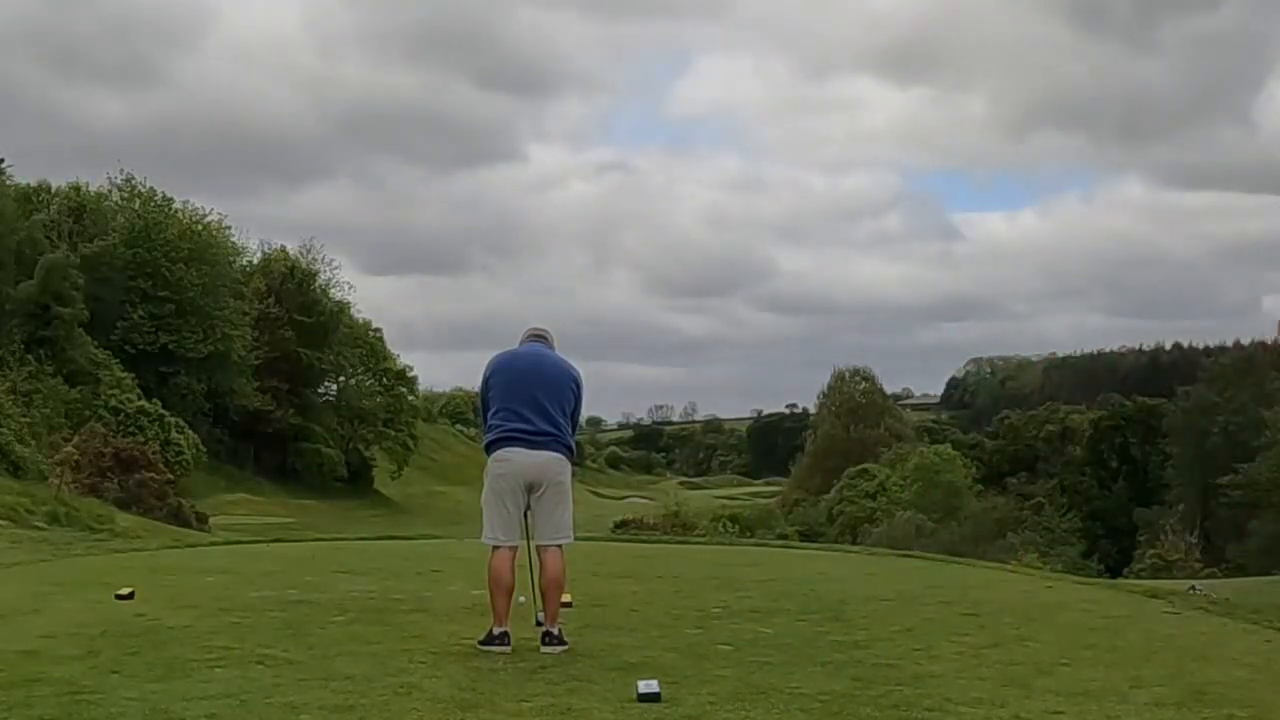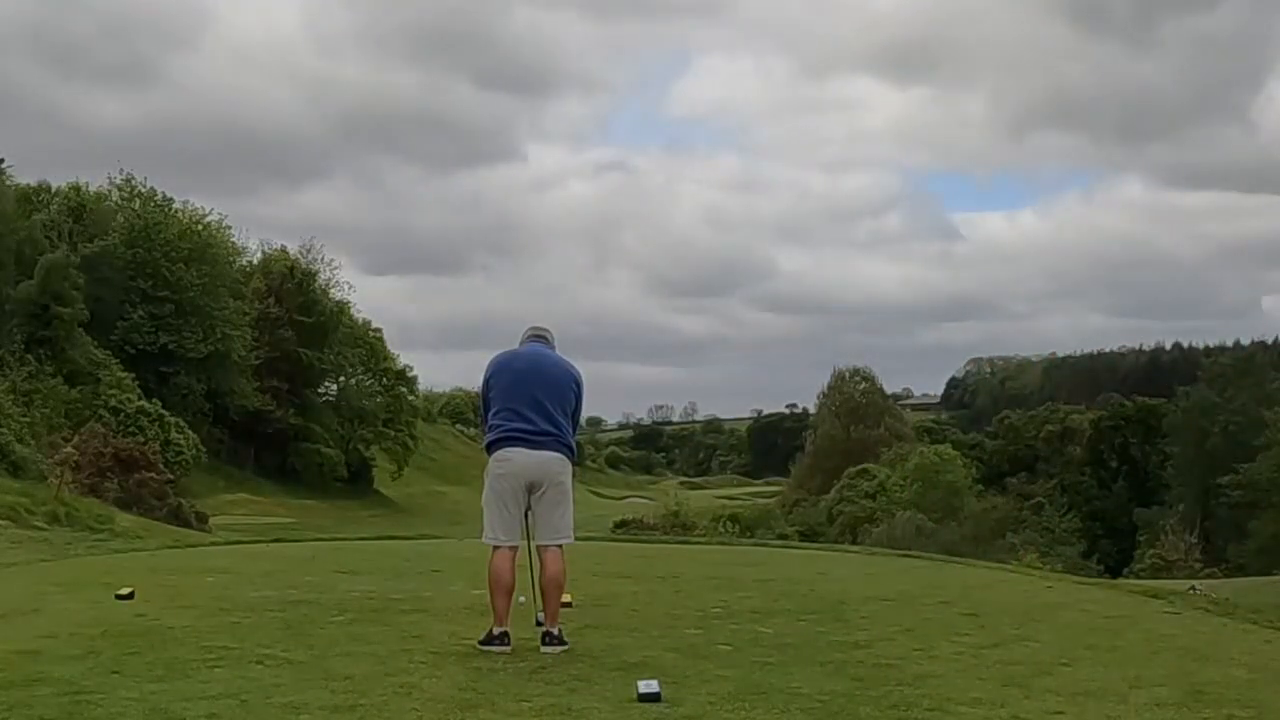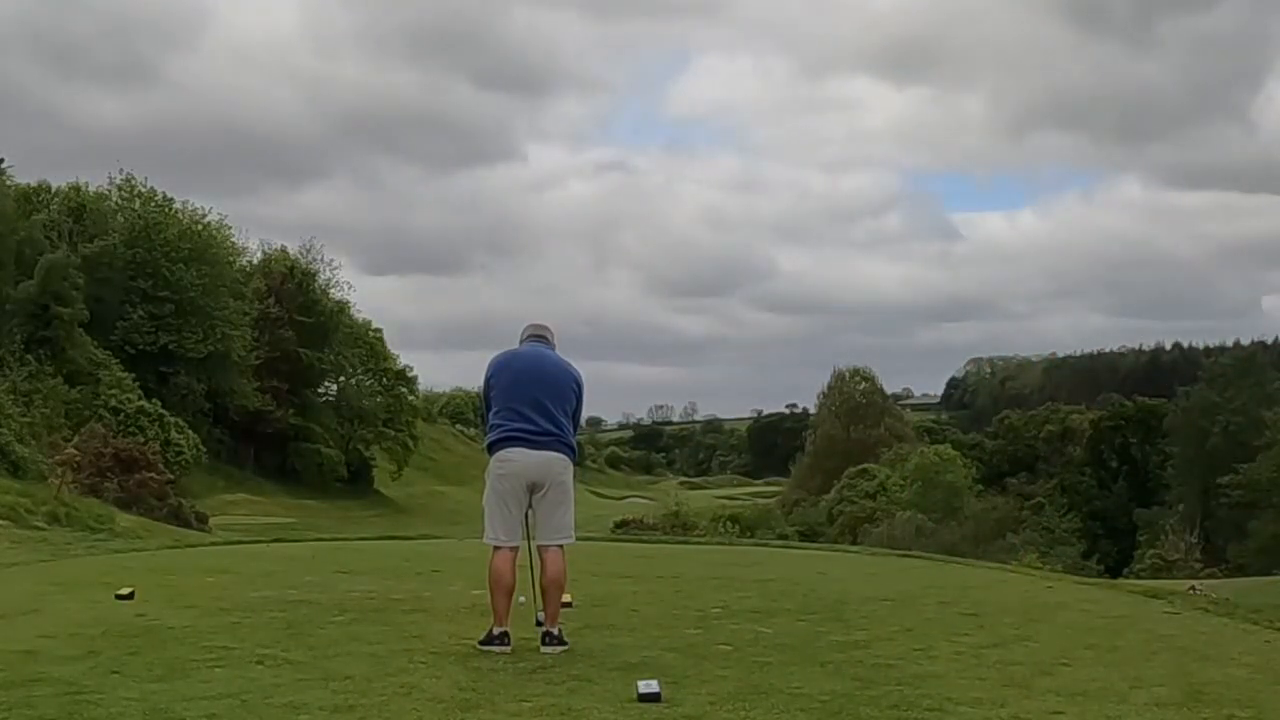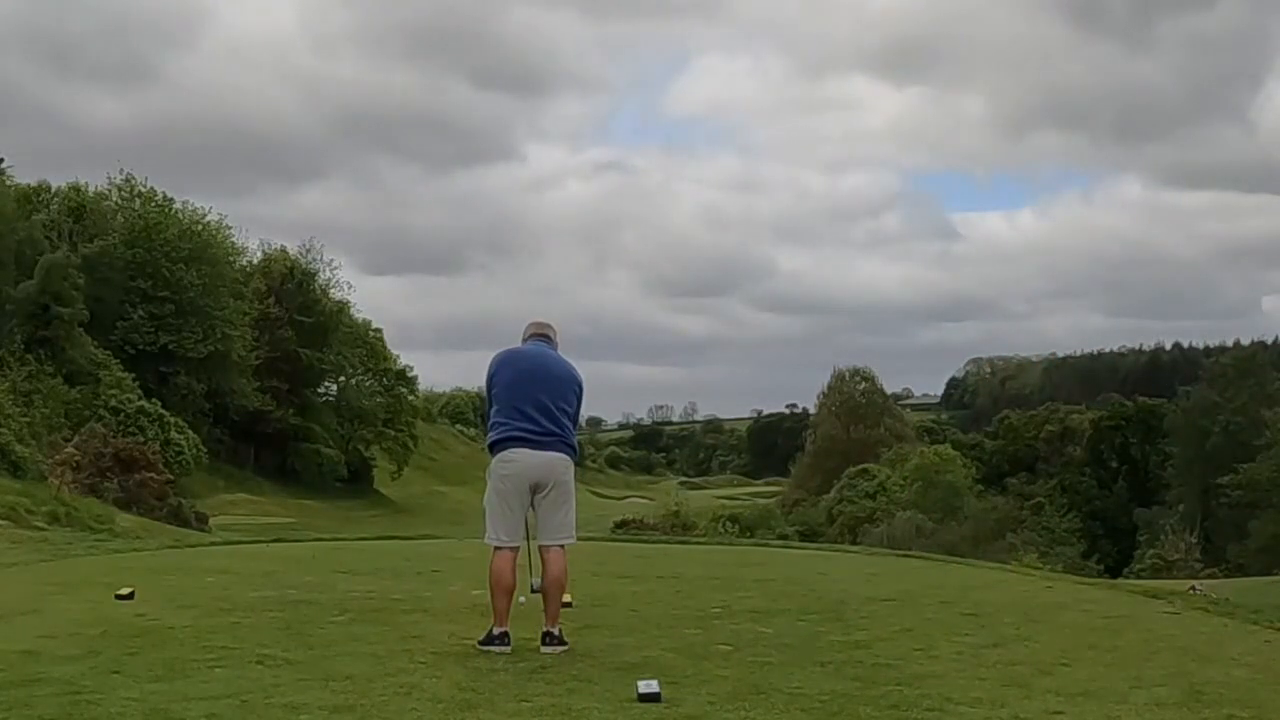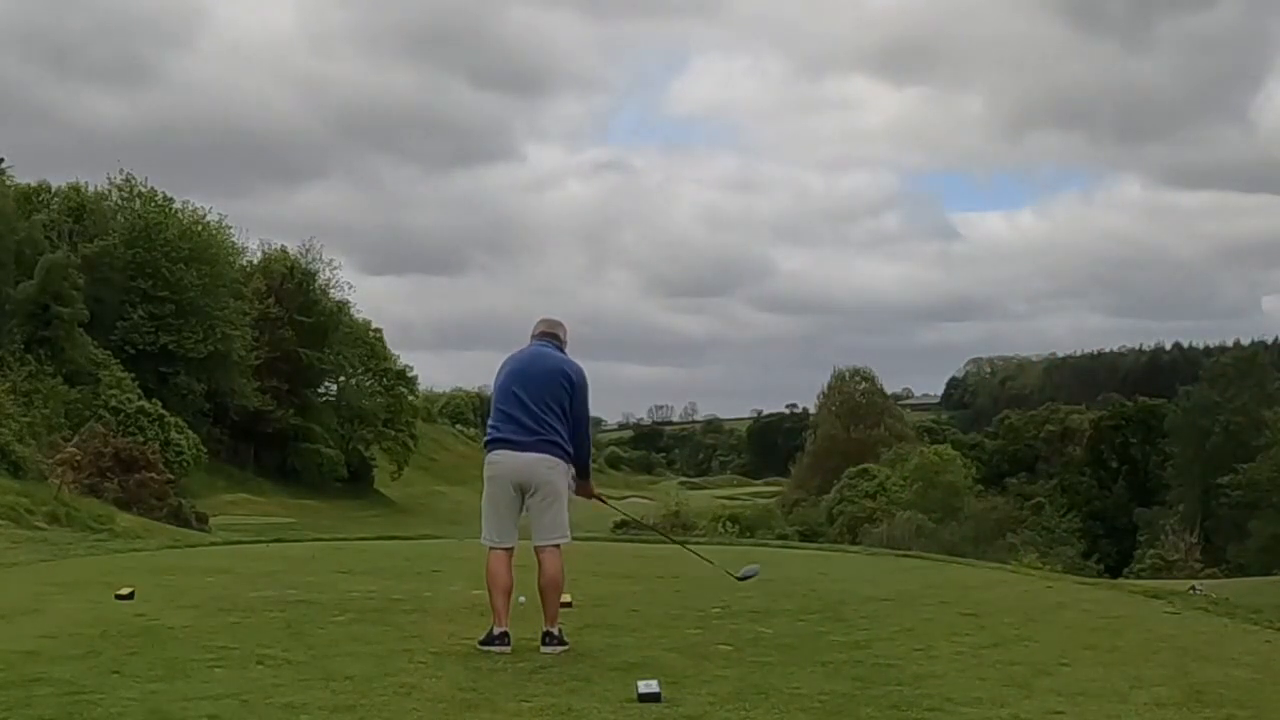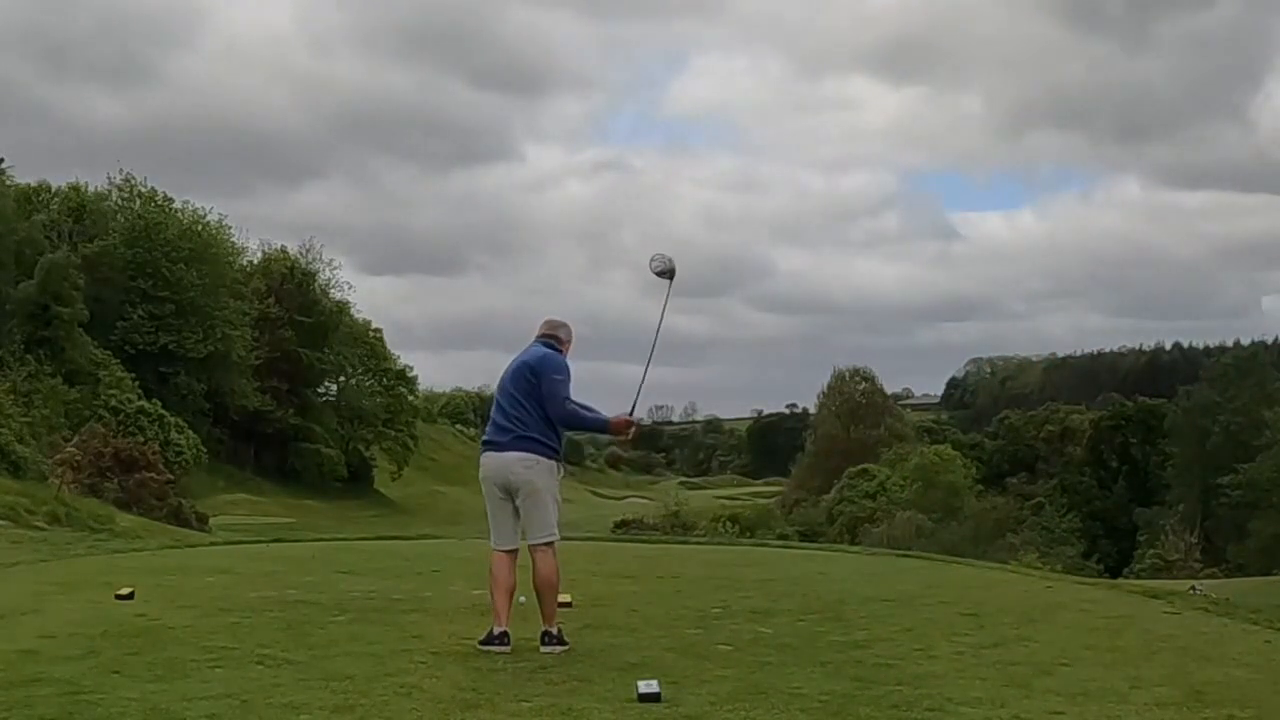
dt=0.4s
person 1, frame 1
left shoulder: (498, 363)
right shoulder: (569, 370)
left elbow: (485, 416)
left hip: (506, 456)
right hip: (553, 459)
left knee: (503, 546)
right knee: (551, 546)
left ankle: (499, 631)
right ankle: (551, 631)
person 1, frame 2
left shoulder: (499, 363)
right shoulder: (569, 371)
left elbow: (486, 416)
left hip: (507, 457)
right hip: (554, 460)
left knee: (503, 546)
right knee: (552, 546)
left ankle: (500, 631)
right ankle: (552, 631)
person 1, frame 3
left shoulder: (499, 362)
right shoulder: (569, 371)
left hip: (508, 457)
right hip: (555, 460)
left knee: (504, 546)
right knee: (553, 547)
left ankle: (500, 631)
right ankle: (552, 631)
person 1, frame 4
left shoulder: (502, 360)
right shoulder: (570, 372)
left hip: (510, 458)
right hip: (557, 460)
left knee: (504, 546)
right knee: (554, 547)
left ankle: (500, 631)
right ankle: (552, 631)
person 1, frame 5
left shoulder: (510, 364)
right shoulder: (571, 370)
right elbow: (580, 429)
right wrist: (583, 477)
left hip: (501, 458)
right hip: (547, 462)
left knee: (499, 546)
right knee: (549, 547)
left ankle: (499, 630)
right ankle: (551, 631)
person 1, frame 6
left shoulder: (520, 362)
right shoulder: (552, 360)
left elbow: (560, 407)
right elbow: (561, 413)
left wrist: (607, 421)
right wrist: (608, 424)
left hip: (493, 460)
right hip: (531, 460)
left knee: (503, 548)
right knee: (542, 546)
left ankle: (499, 630)
right ankle: (550, 631)
